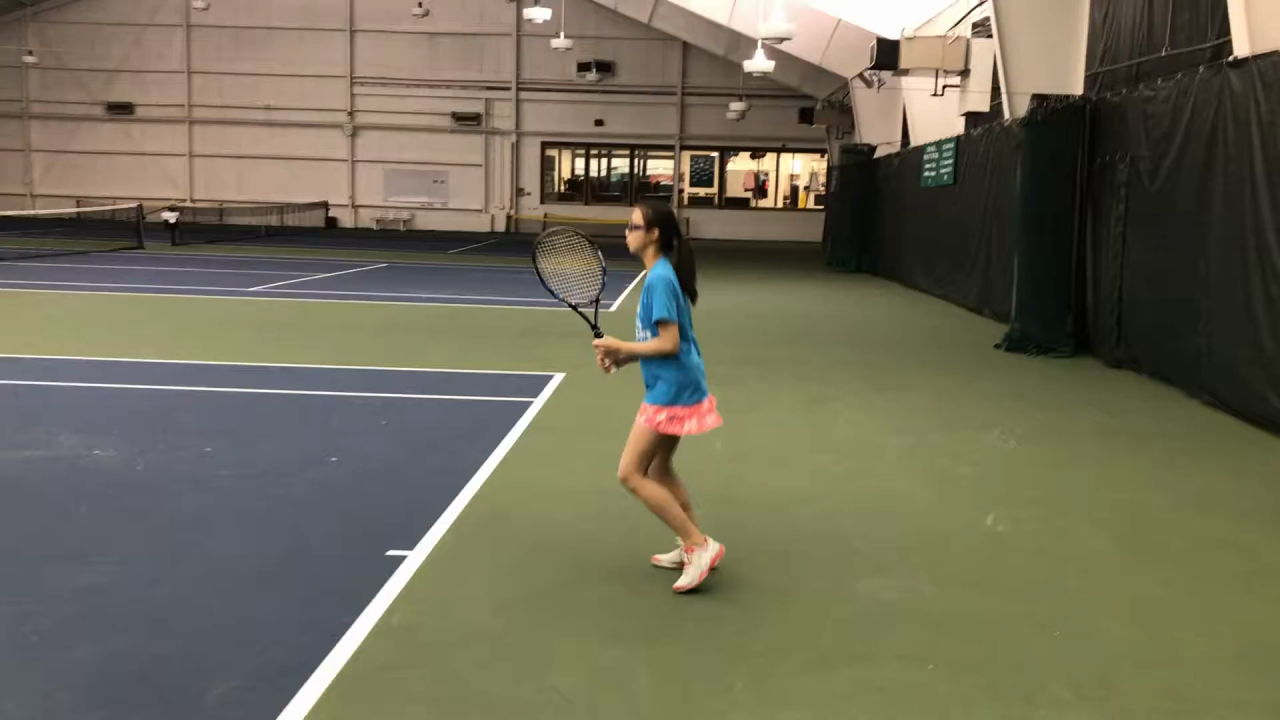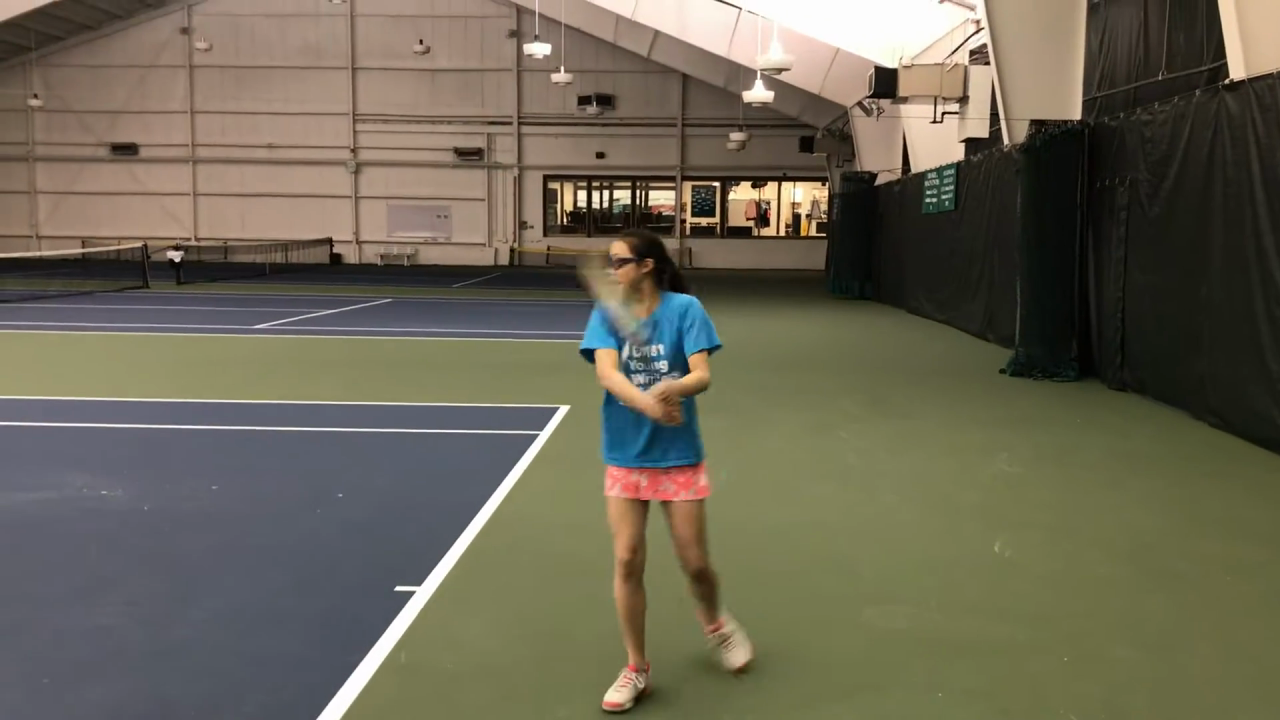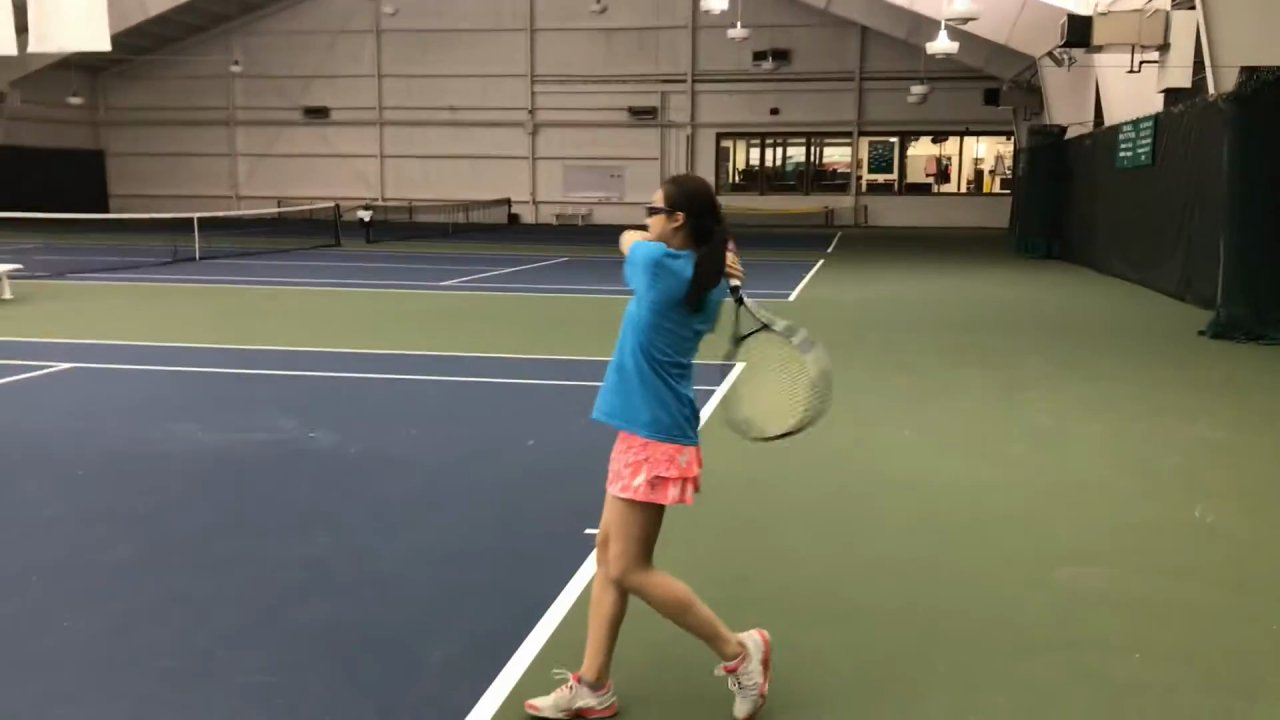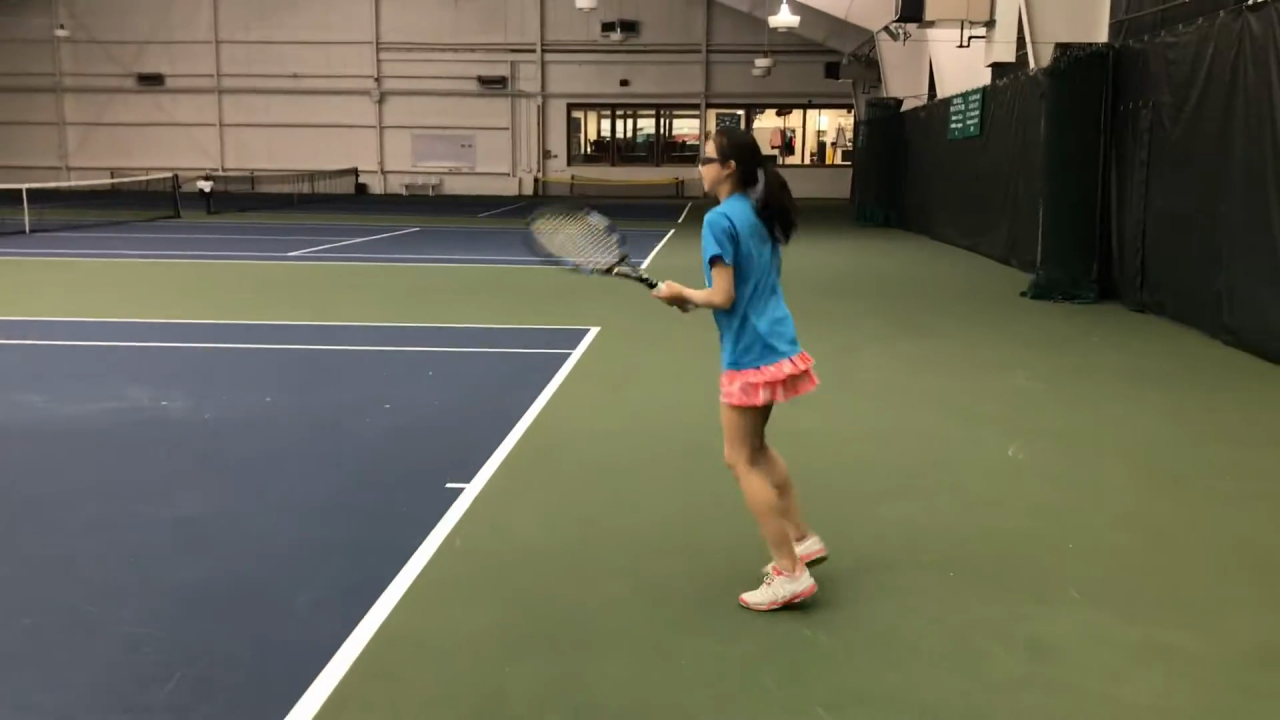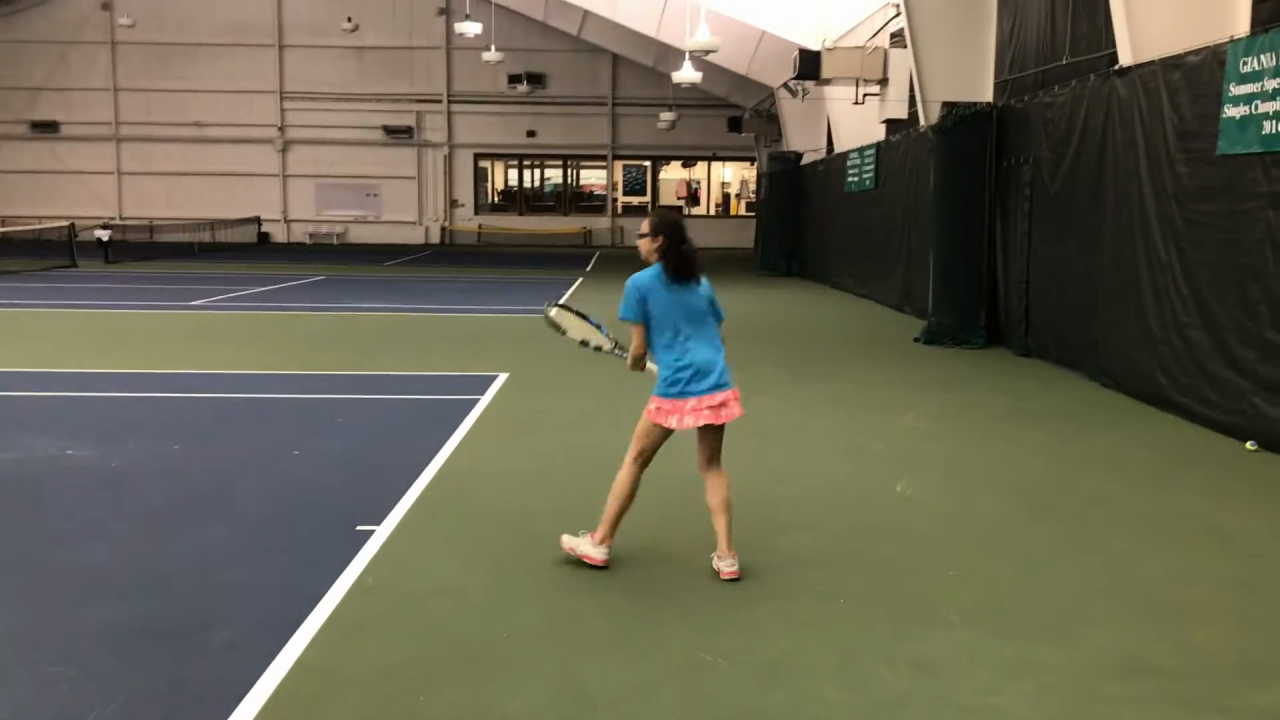
dt=1s
person 1, frame 1
left shoulder: (658, 280)
right shoulder: (659, 276)
left elbow: (668, 344)
left wrist: (620, 349)
right wrist: (620, 354)
left hip: (670, 393)
right hip: (677, 389)
left knee: (631, 474)
right knee: (657, 468)
left ankle: (700, 545)
right ankle: (690, 545)
person 1, frame 2
left shoulder: (685, 308)
right shoulder: (605, 315)
left elbow: (701, 373)
right elbow: (606, 372)
left wrist: (671, 390)
right wrist: (642, 401)
left hip: (679, 458)
right hip: (625, 458)
left knee: (695, 563)
right knee: (627, 561)
left ankle: (717, 621)
right ankle: (636, 667)
person 1, frame 3
left shoulder: (659, 264)
right shoulder: (708, 283)
left elbow: (628, 239)
right wrist: (713, 253)
left hip: (655, 436)
right hip: (652, 432)
left knee: (631, 569)
right knee: (610, 555)
left ankle: (738, 650)
person 1, frame 4
left shoulder: (720, 219)
right shoulder: (760, 215)
left elbow: (722, 297)
left wrist: (681, 293)
right wrist: (692, 294)
left hip: (747, 358)
right hip: (777, 349)
left knee: (740, 461)
right knee: (754, 446)
left ankle: (790, 572)
right ankle: (801, 540)
person 1, frame 5
left shoulder: (639, 284)
right shoulder: (700, 282)
left elbow: (640, 348)
left wrist: (636, 363)
left hip: (675, 391)
right hip: (718, 386)
left knee: (635, 462)
right knee: (712, 466)
left ankle: (599, 543)
right ankle: (726, 555)
